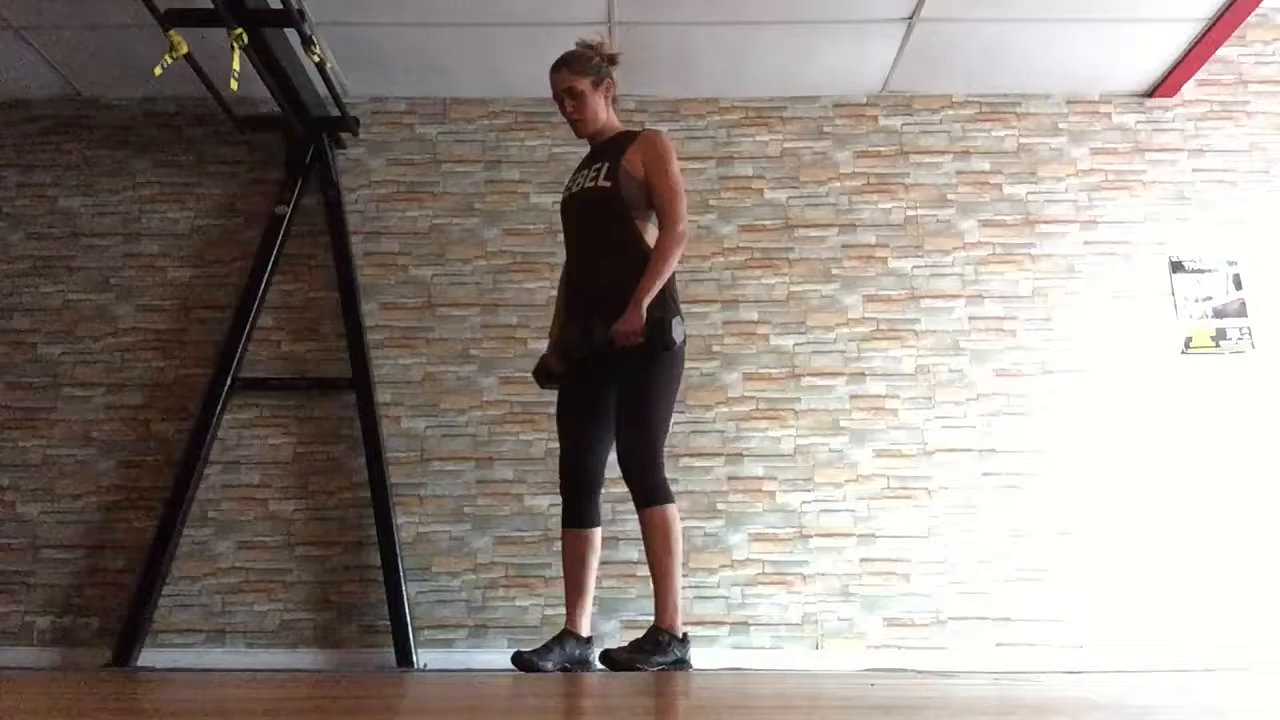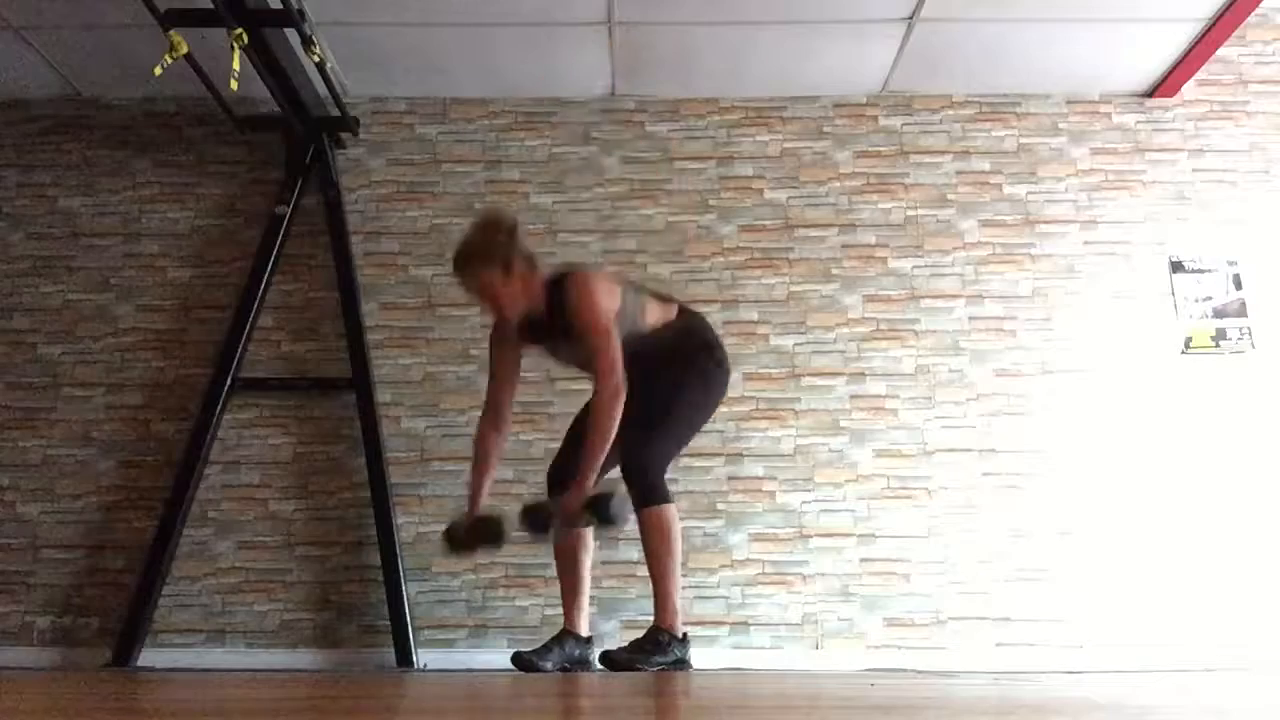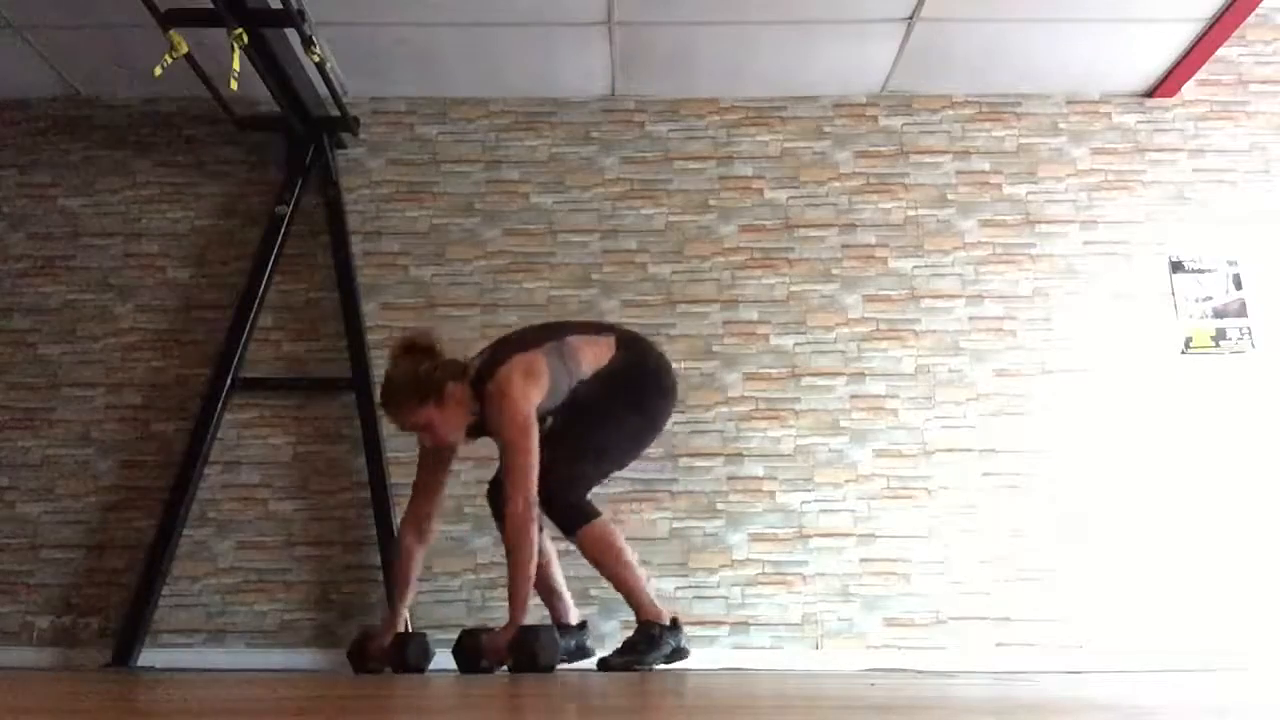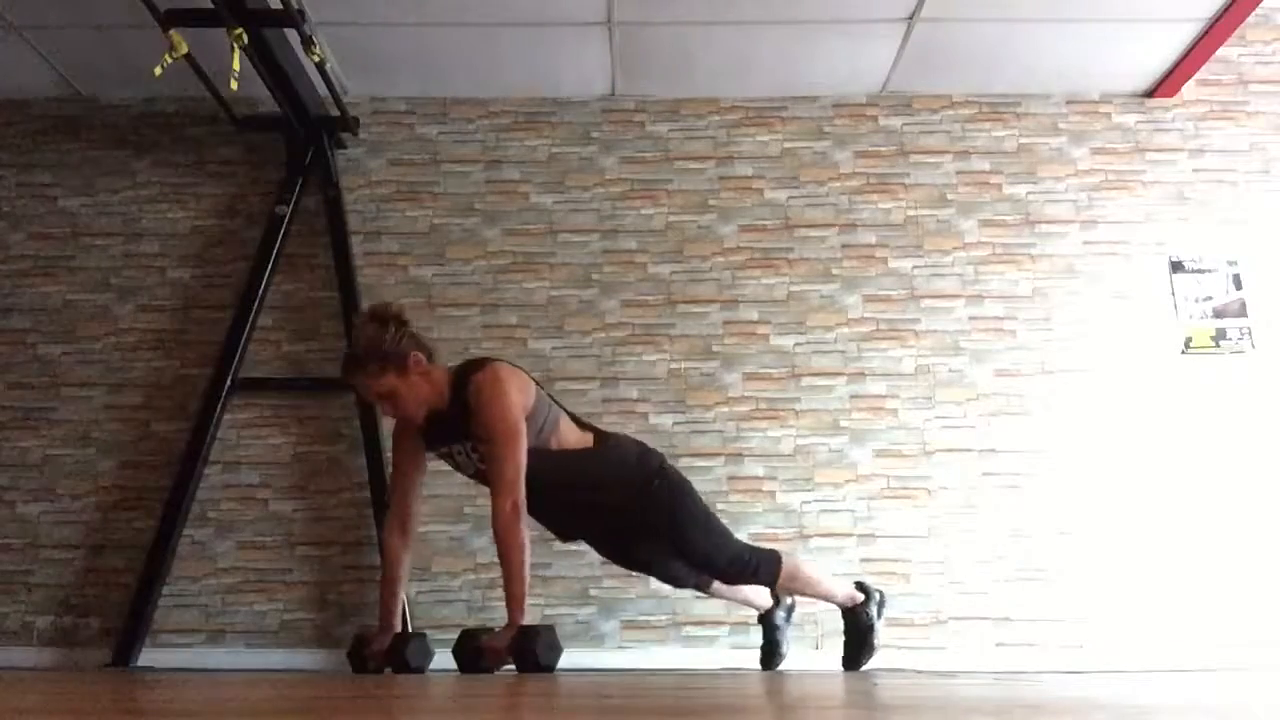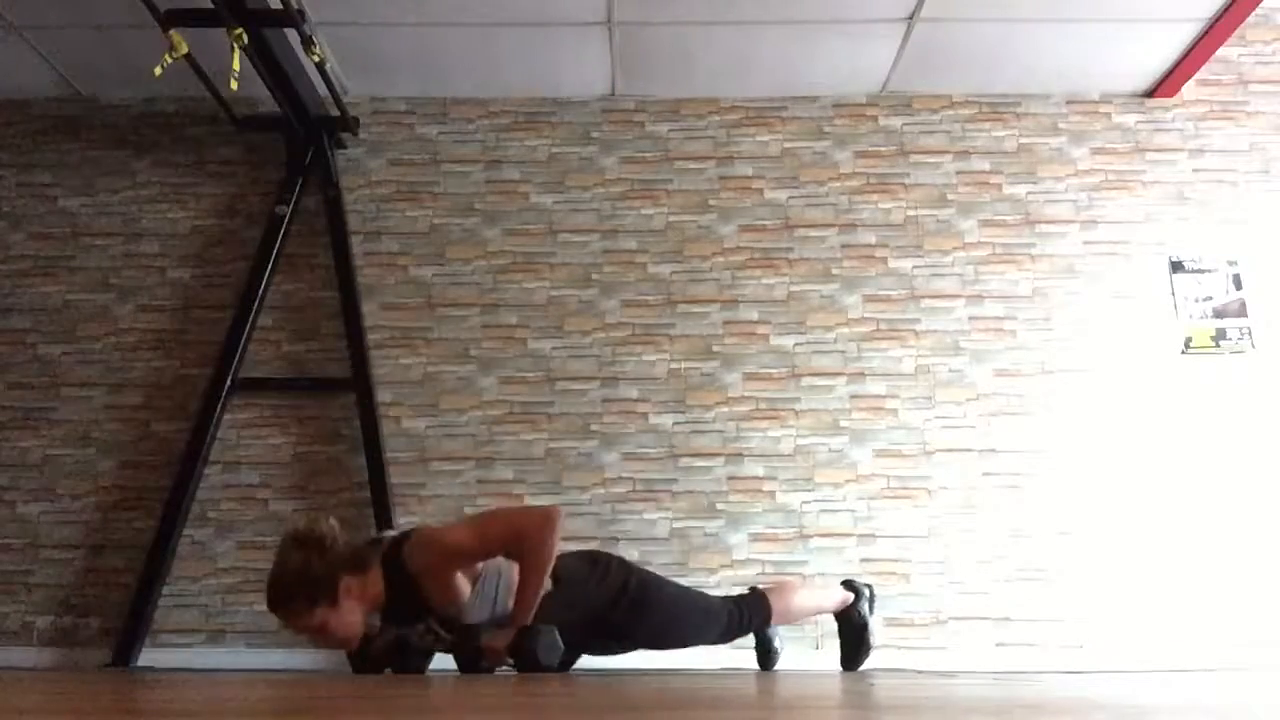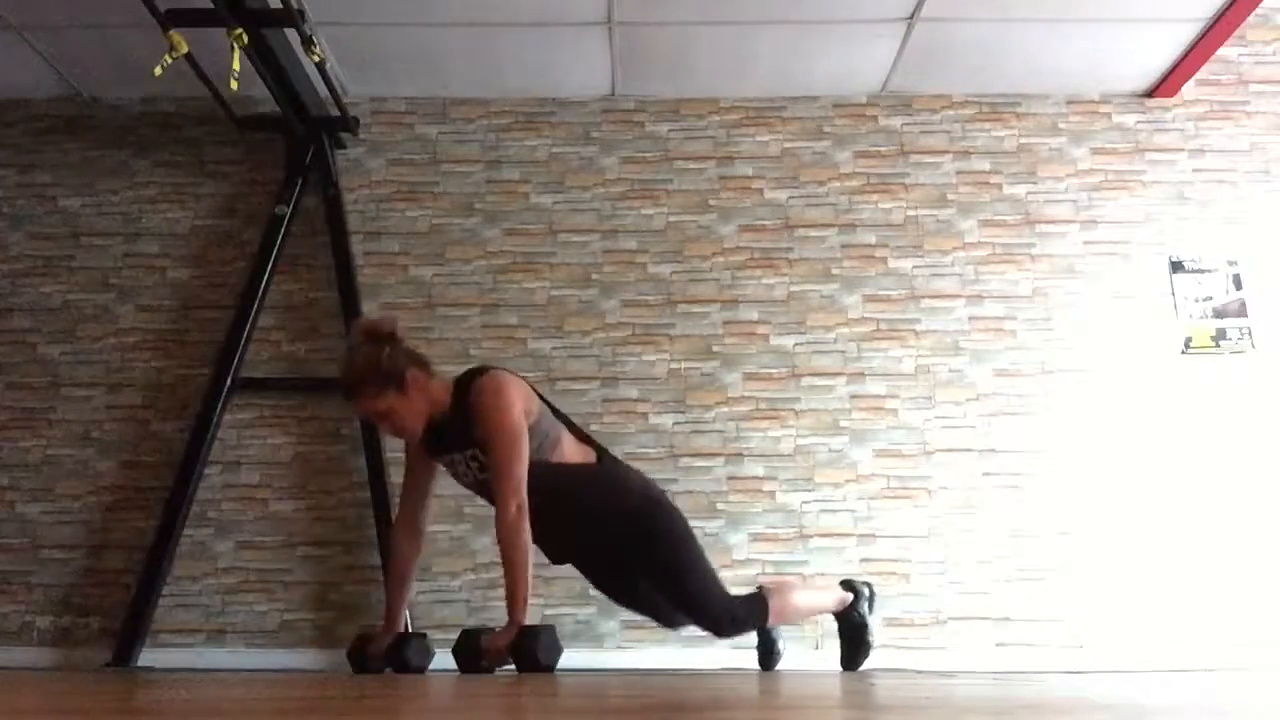
dt=0.4s
person 1, frame 1
left shoulder: (647, 146)
right shoulder: (584, 169)
left elbow: (676, 232)
left wrist: (638, 308)
right wrist: (557, 335)
left hip: (642, 329)
right hip: (590, 336)
left knee: (641, 467)
right knee: (578, 477)
left ankle: (670, 634)
right ankle: (576, 636)
person 1, frame 2
left shoulder: (579, 293)
right shoulder: (511, 324)
left elbow: (613, 387)
right elbow: (493, 420)
left wrist: (586, 482)
right wrist: (474, 506)
left hip: (692, 362)
right hip: (643, 375)
left knee: (640, 456)
right knee: (565, 477)
left ankle: (670, 638)
right ankle: (575, 637)
person 1, frame 3
left shoulder: (505, 389)
right shoulder: (439, 416)
left elbow: (519, 510)
right elbow: (417, 525)
left wrist: (513, 627)
right wrist: (393, 623)
left hip: (641, 379)
right hip: (585, 392)
left knee: (557, 495)
right knee: (503, 498)
left ankle: (660, 626)
right ankle: (572, 629)
person 1, frame 4
left shoulder: (488, 386)
right shoulder: (417, 419)
left elbow: (508, 506)
right elbow: (398, 523)
left wrist: (513, 625)
right wrist: (386, 629)
left hip: (628, 479)
right hip: (584, 503)
left knee: (734, 562)
right knee: (687, 573)
left ankle: (857, 601)
right ankle: (770, 608)
person 1, frame 5
left shoulder: (427, 554)
right shoulder: (374, 575)
left elbow: (544, 524)
left wrist: (514, 628)
left hip: (601, 600)
right hip: (569, 616)
left knee: (729, 618)
left ankle: (851, 599)
right ankle: (760, 624)
person 1, frame 6
left shoulder: (492, 394)
right shoulder: (426, 429)
left elbow: (513, 508)
right elbow: (408, 528)
left wrist: (517, 624)
right wrist: (392, 626)
left hip: (623, 510)
right hip: (576, 531)
left knee: (720, 615)
right knee: (673, 611)
left ankle: (849, 600)
right ankle: (764, 625)
